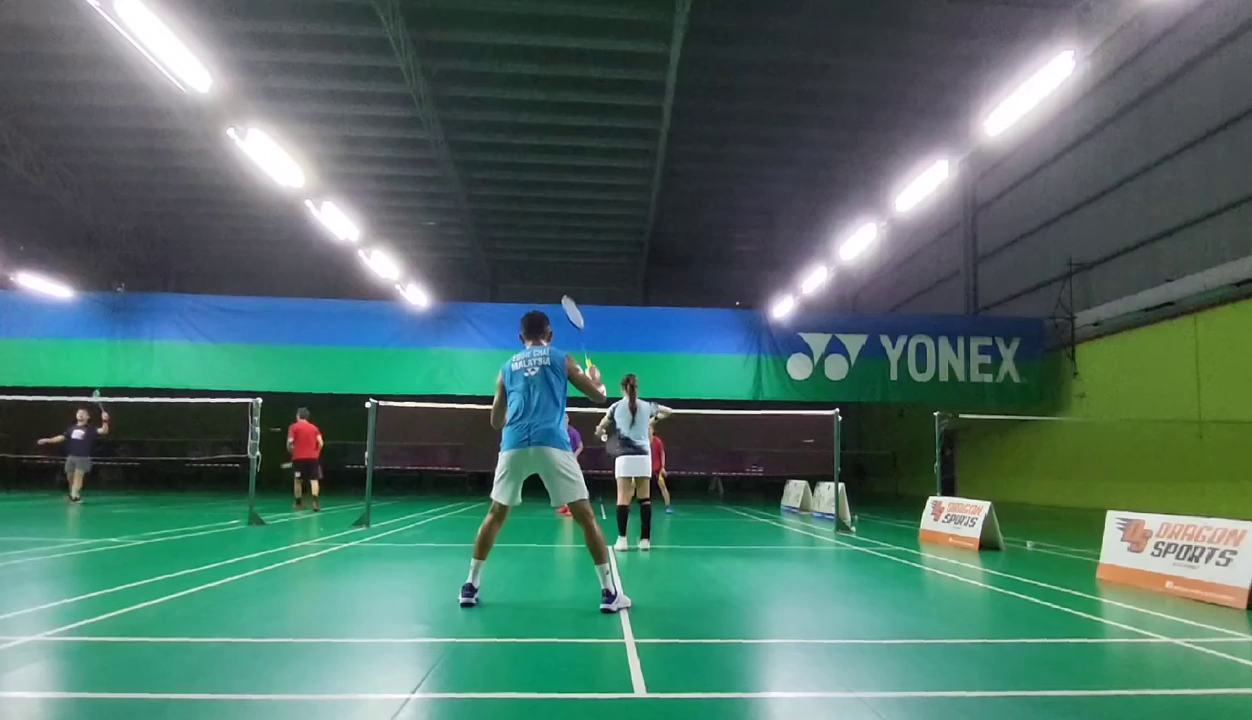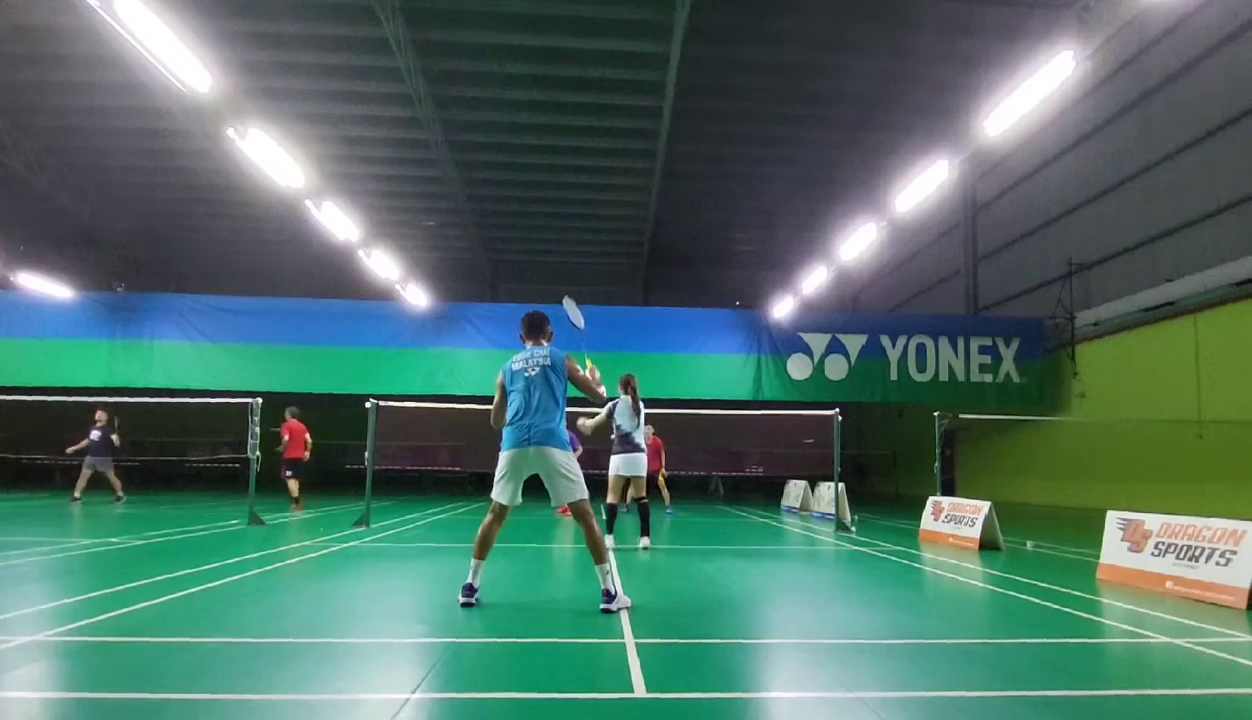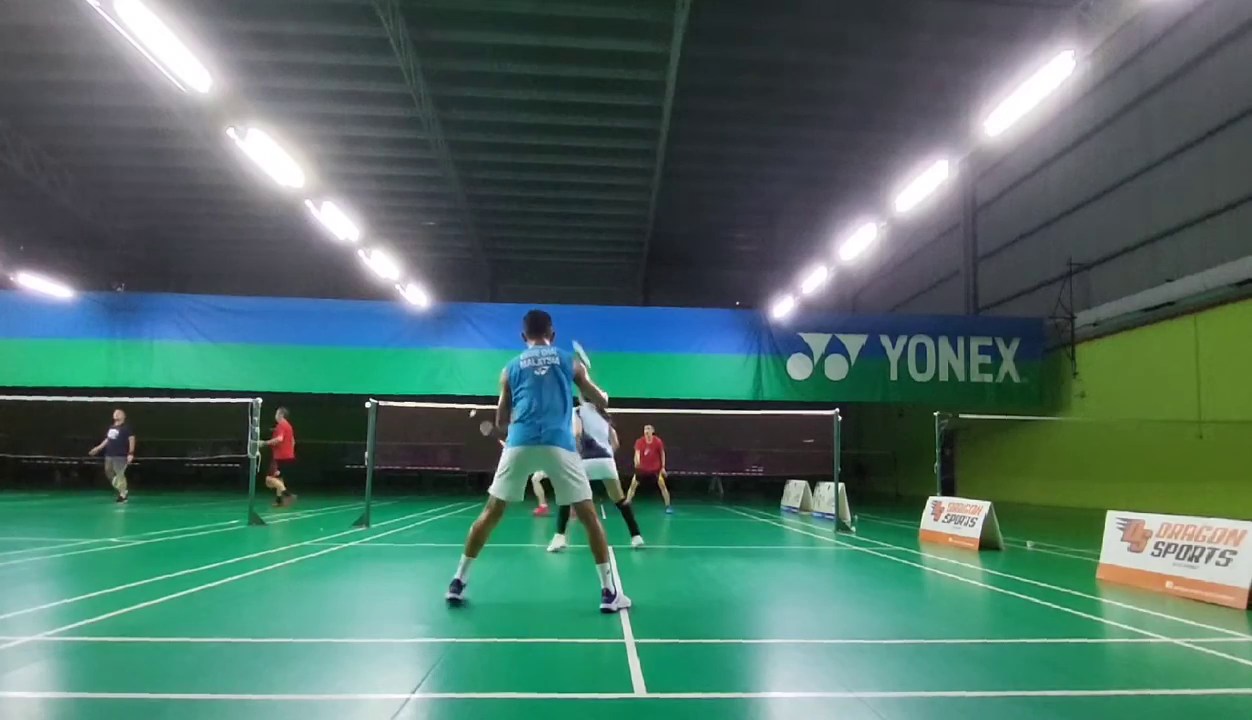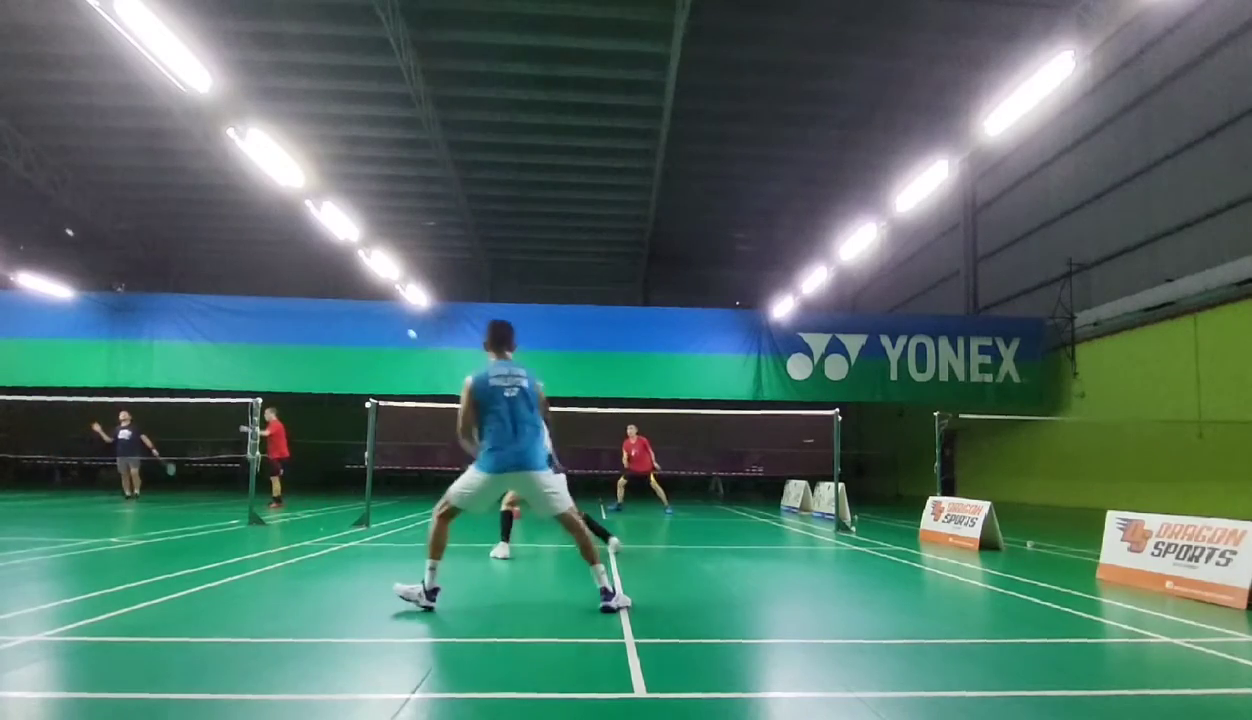
dt=0.4s
person 1, frame 1
left shoulder: (507, 368)
right shoulder: (561, 359)
left elbow: (496, 421)
right elbow: (599, 395)
right wrist: (595, 376)
left hip: (513, 446)
right hip: (552, 444)
left knee: (496, 514)
right knee: (585, 516)
left ankle: (470, 586)
right ankle: (609, 592)
person 1, frame 2
left shoulder: (508, 368)
right shoulder: (561, 360)
left elbow: (496, 420)
right elbow: (599, 396)
right wrist: (595, 377)
left hip: (514, 446)
right hip: (552, 445)
left knee: (496, 514)
right knee: (585, 516)
left ankle: (470, 586)
right ankle: (609, 592)
person 1, frame 3
left shoulder: (511, 368)
right shoulder: (569, 362)
left elbow: (501, 422)
right elbow: (601, 402)
left hip: (520, 445)
right hip: (559, 445)
left knee: (492, 512)
right knee: (589, 517)
left ankle: (458, 582)
right ankle: (609, 592)
person 1, frame 4
left shoulder: (476, 380)
right shoulder: (533, 381)
left elbow: (465, 433)
left wrist: (477, 451)
left hip: (494, 467)
right hip: (534, 466)
left knee: (443, 516)
right knee: (575, 525)
left ankle: (429, 589)
right ankle: (607, 591)
